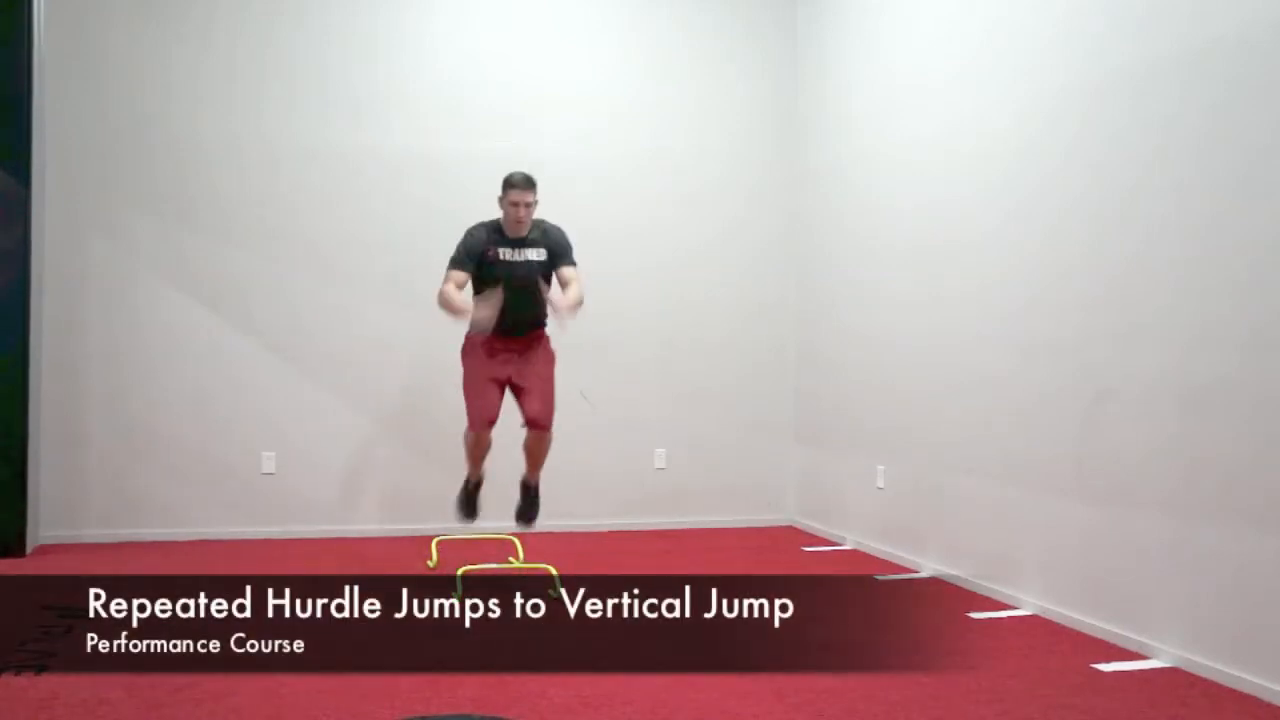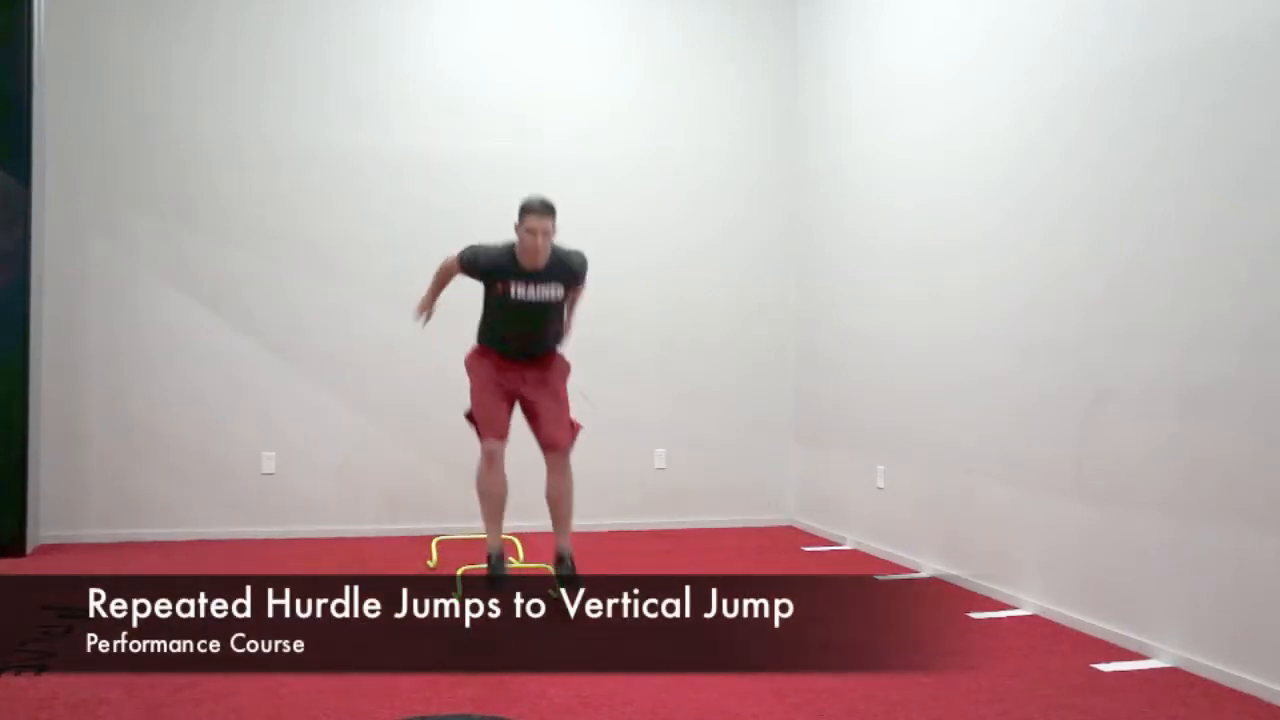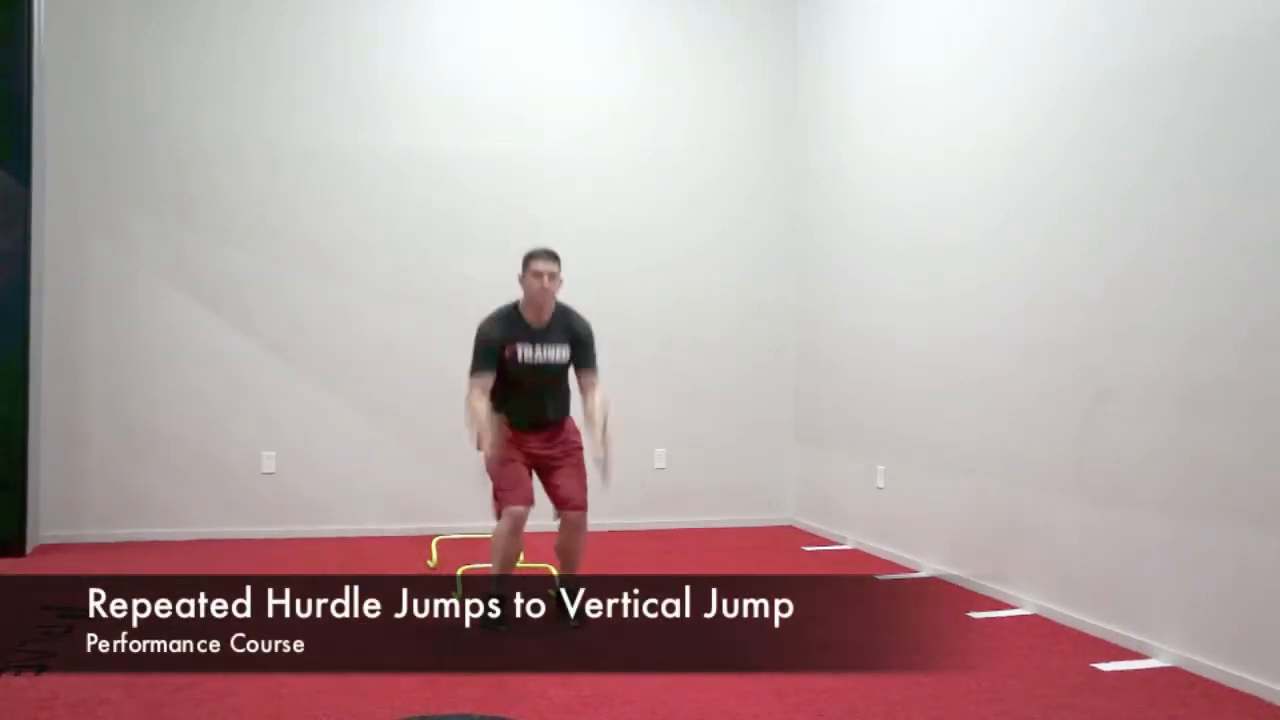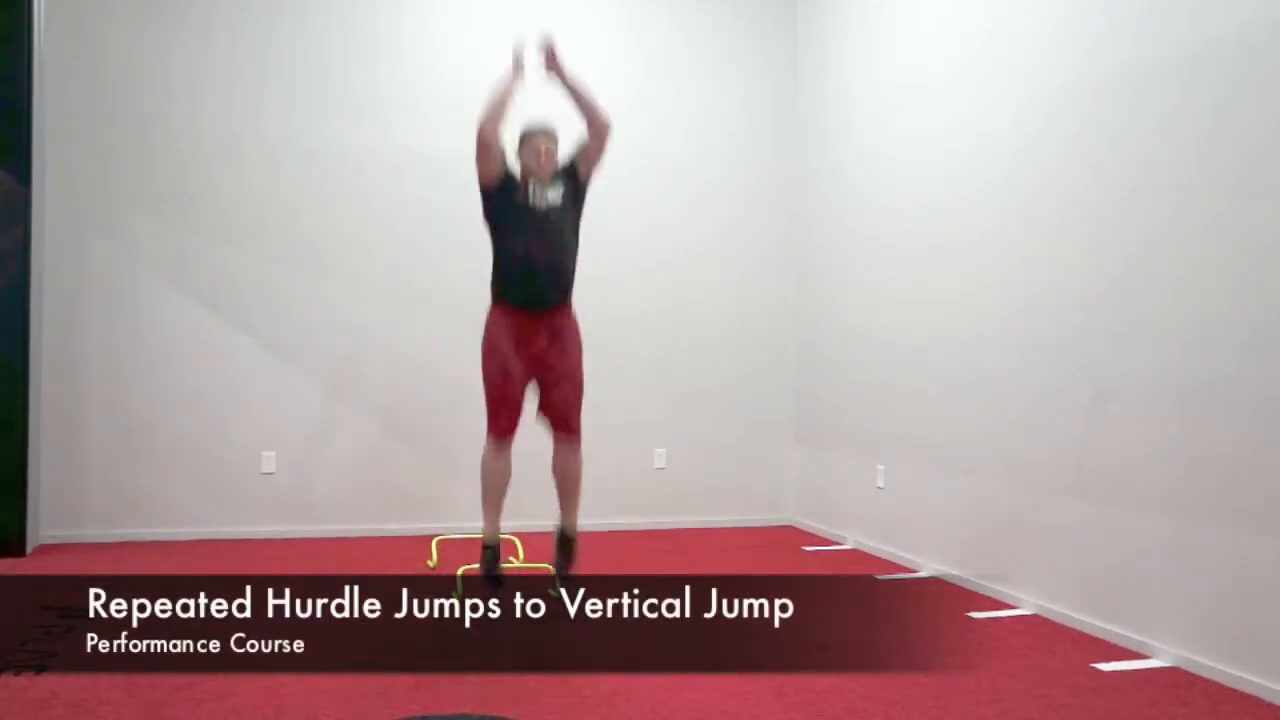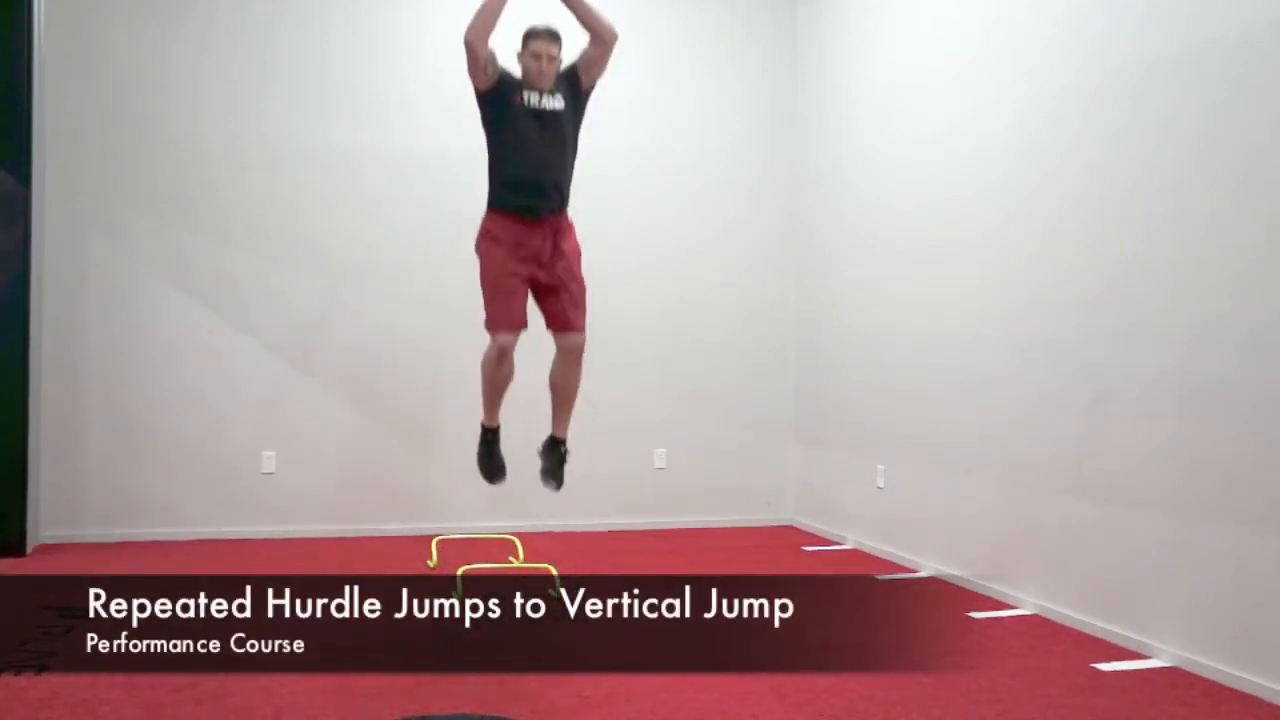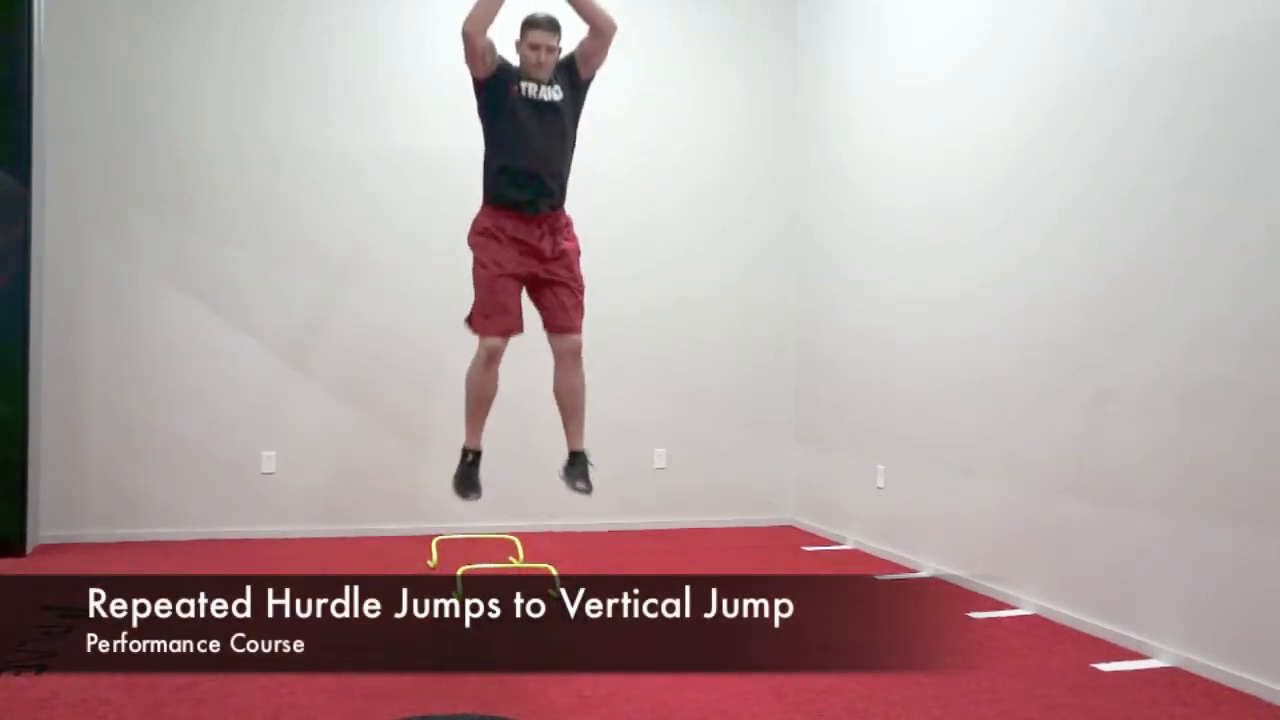
dt=0.2s
person 1, frame 1
left shoulder: (553, 237)
right shoulder: (478, 238)
left elbow: (576, 290)
right elbow: (447, 293)
left wrist: (562, 301)
right wrist: (473, 312)
left hip: (534, 346)
right hip: (485, 348)
left knee: (540, 425)
right knee: (480, 427)
left ankle: (531, 482)
right ankle: (473, 479)
person 1, frame 2
left shoulder: (572, 263)
right shoulder: (489, 258)
right elbow: (452, 265)
right wrist: (430, 297)
left hip: (543, 367)
right hip: (492, 365)
left knee: (558, 452)
right knee: (492, 448)
left ankle: (564, 556)
right ankle: (495, 553)
person 1, frame 3
left shoulder: (575, 326)
right shoulder: (496, 327)
left elbow: (591, 387)
right elbow: (478, 391)
left wrist: (597, 435)
right wrist: (484, 436)
left hip: (556, 433)
right hip: (507, 436)
left knee: (575, 514)
right knee: (514, 514)
left ankle: (569, 596)
right ankle: (497, 599)
person 1, frame 4
left shoulder: (570, 183)
right shoulder: (502, 188)
left elbow: (601, 128)
right elbow: (485, 135)
left wrist: (561, 73)
right wrist: (515, 74)
left hip: (559, 328)
right hip: (508, 328)
left knee: (567, 437)
right knee: (500, 439)
left ankle: (567, 533)
right ankle: (490, 543)
person 1, frame 5
left shoulder: (572, 89)
right shoulder: (500, 89)
right elbow: (474, 41)
left hip: (557, 235)
right hip: (504, 235)
left knee: (573, 343)
right knee: (502, 342)
left ankle: (556, 442)
right ankle: (489, 433)
person 1, frame 6
left shoulder: (570, 79)
right shoulder: (498, 78)
left hip: (553, 232)
right hip: (500, 231)
left knee: (570, 349)
right knee: (490, 349)
left ankle: (576, 456)
right ankle: (470, 455)
